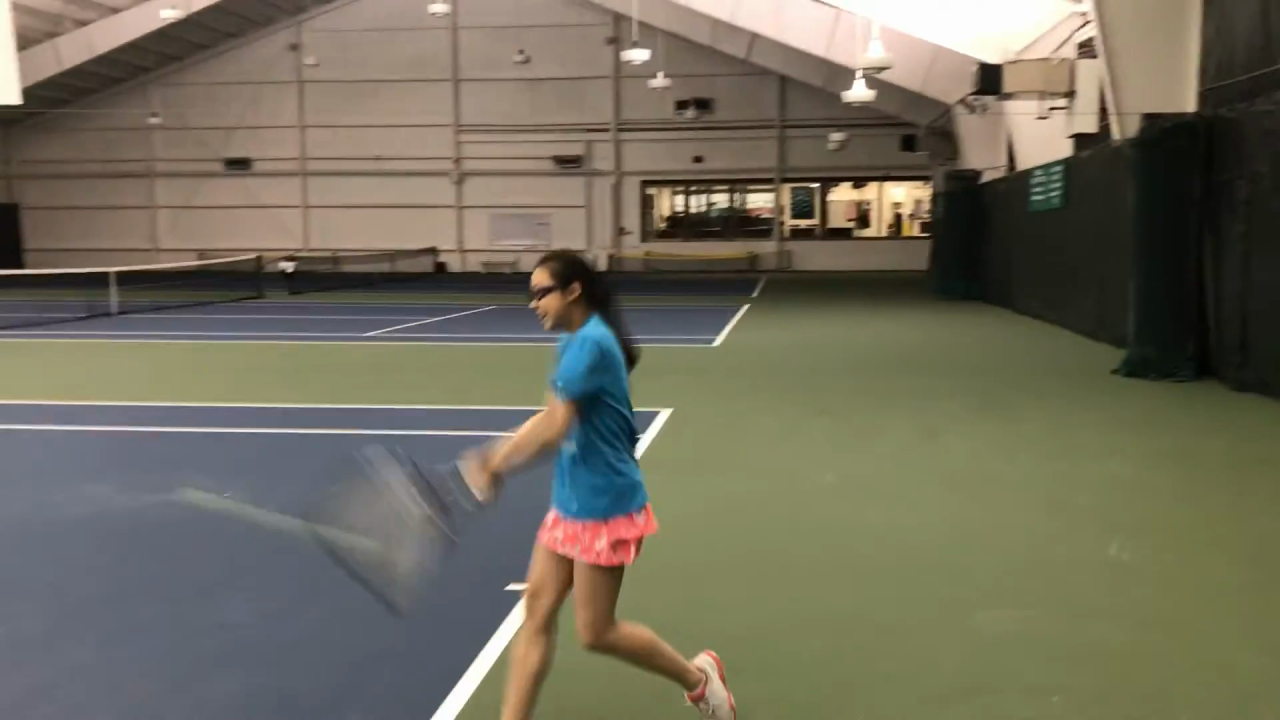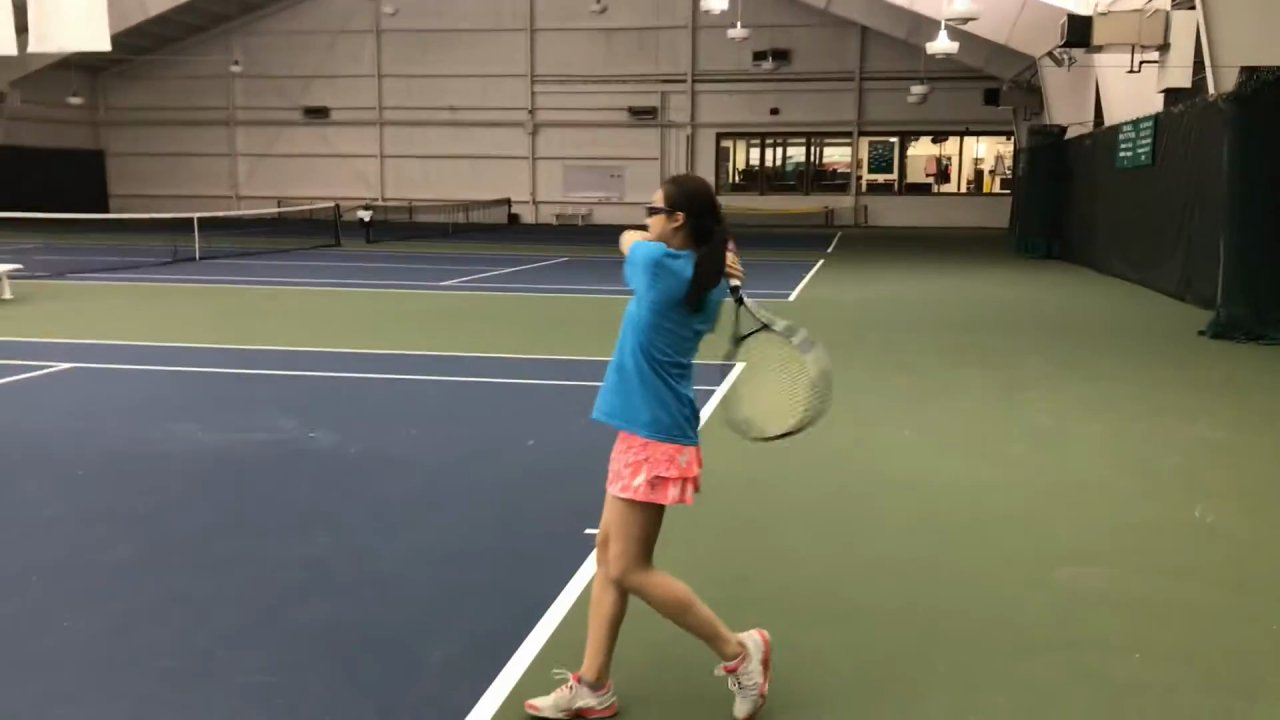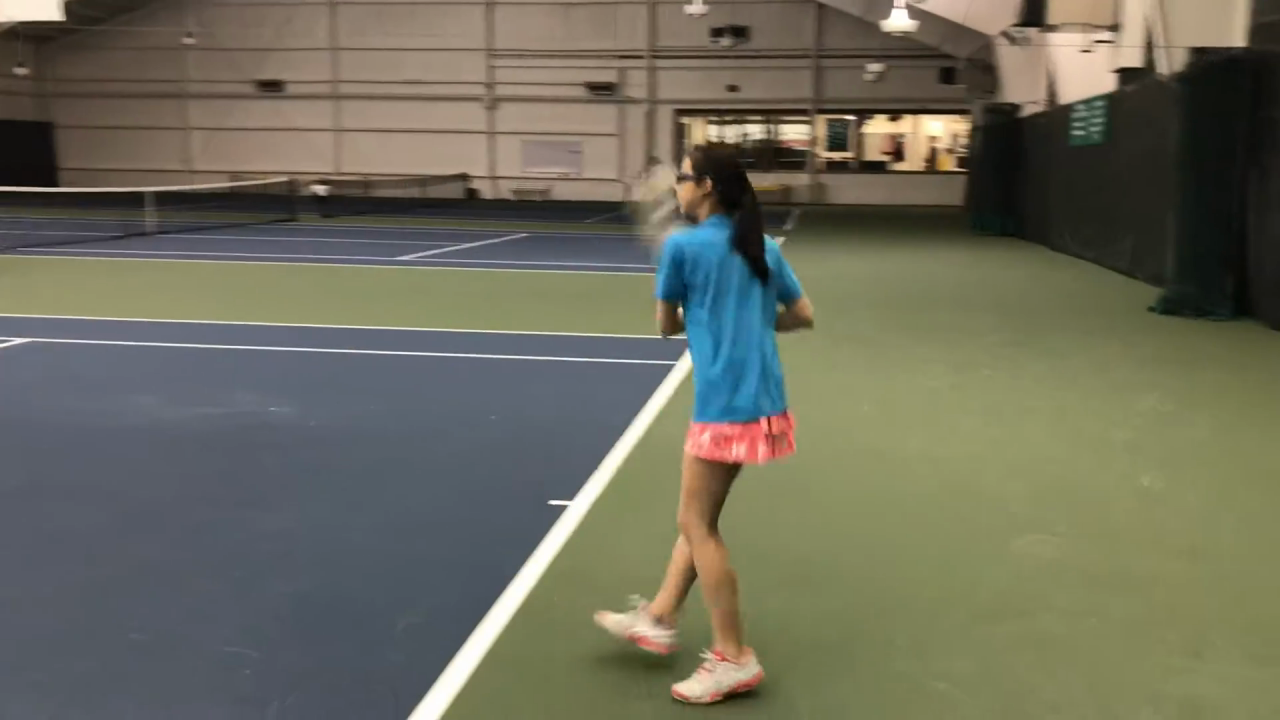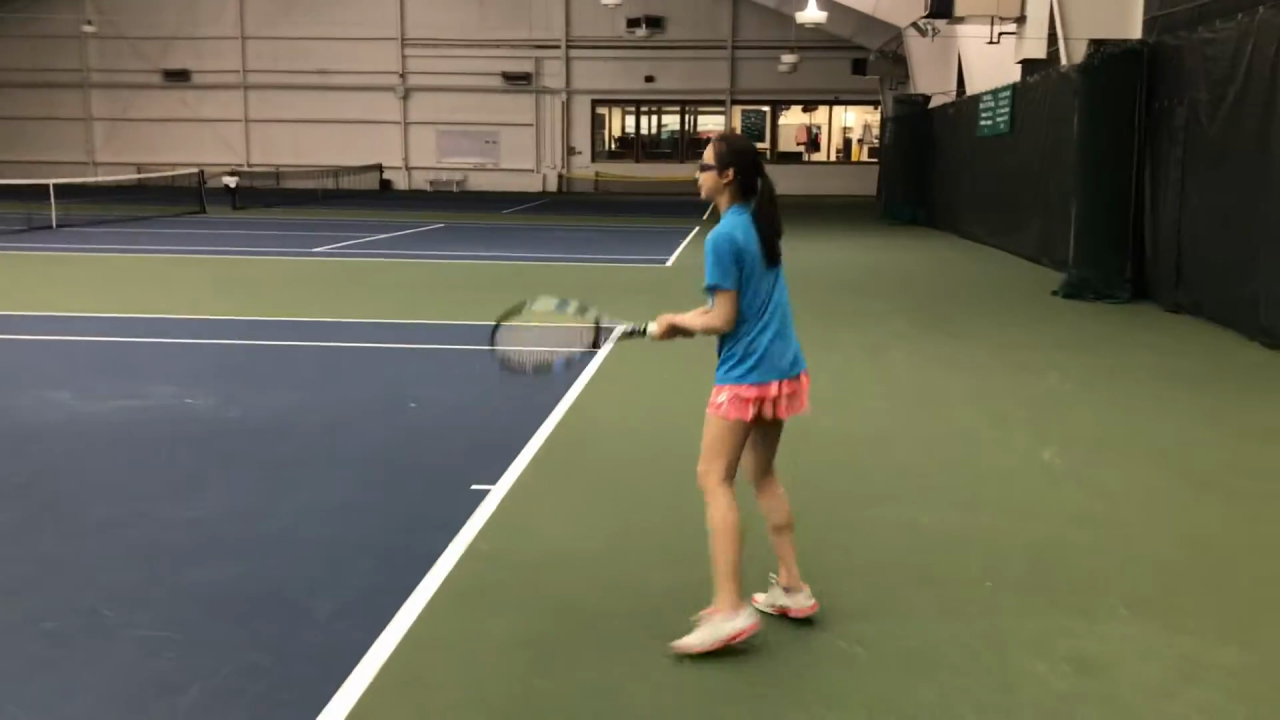
dt=0.4s
person 1, frame 1
left shoulder: (589, 344)
right shoulder: (576, 344)
left elbow: (556, 429)
right elbow: (550, 422)
left wrist: (497, 463)
right wrist: (498, 457)
left hip: (605, 507)
right hip: (572, 503)
left knee: (596, 632)
right knee: (536, 619)
left ankle: (697, 677)
person 1, frame 2
left shoulder: (659, 264)
right shoulder: (708, 283)
left elbow: (628, 239)
right wrist: (713, 253)
left hip: (655, 436)
right hip: (652, 432)
left knee: (631, 569)
right knee: (610, 555)
left ankle: (738, 650)
person 1, frame 3
left shoulder: (683, 247)
right shoulder: (765, 248)
left elbow: (667, 323)
right elbow: (803, 317)
left hip: (724, 410)
right hip: (763, 403)
left knee: (697, 523)
right knee: (699, 514)
left ankle: (733, 658)
right ankle: (659, 619)
person 1, frame 4
left shoulder: (722, 238)
right shoulder: (760, 226)
left elbow: (723, 321)
left wrist: (677, 323)
right wrist: (691, 318)
left hip: (745, 375)
right hip: (780, 368)
left knee: (713, 479)
right knee: (762, 474)
left ankle: (727, 610)
right ankle: (792, 587)
